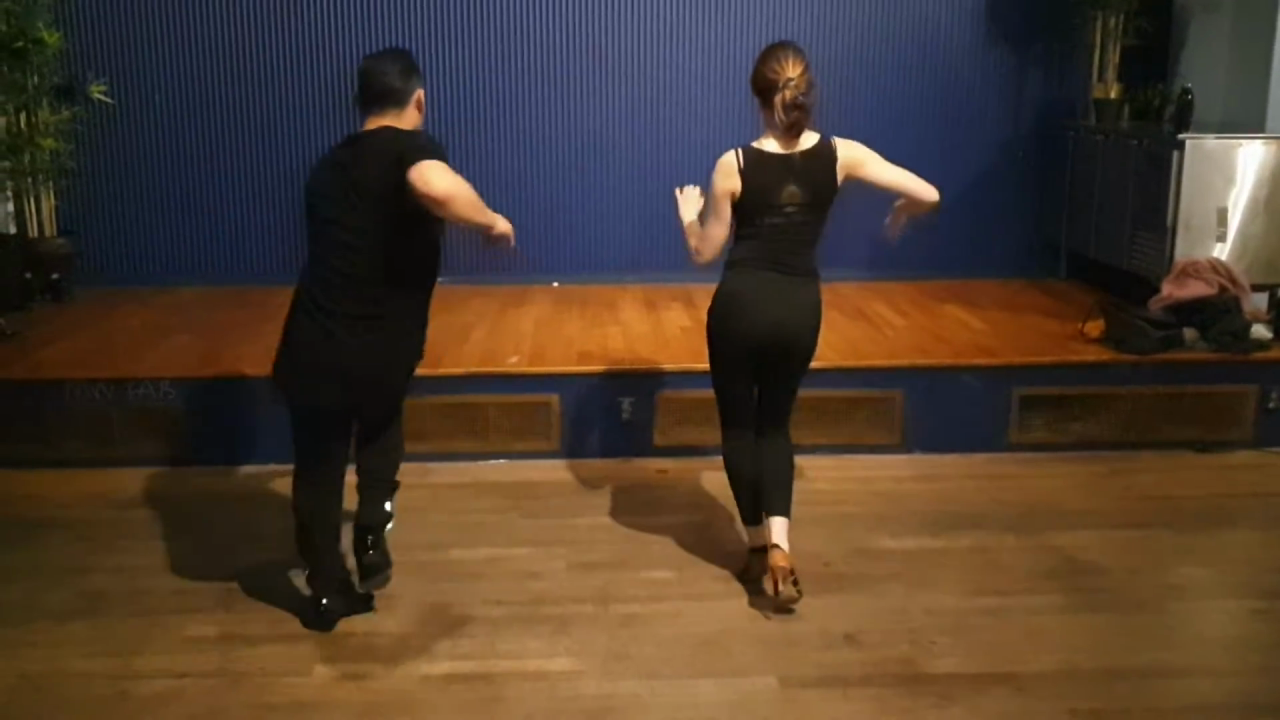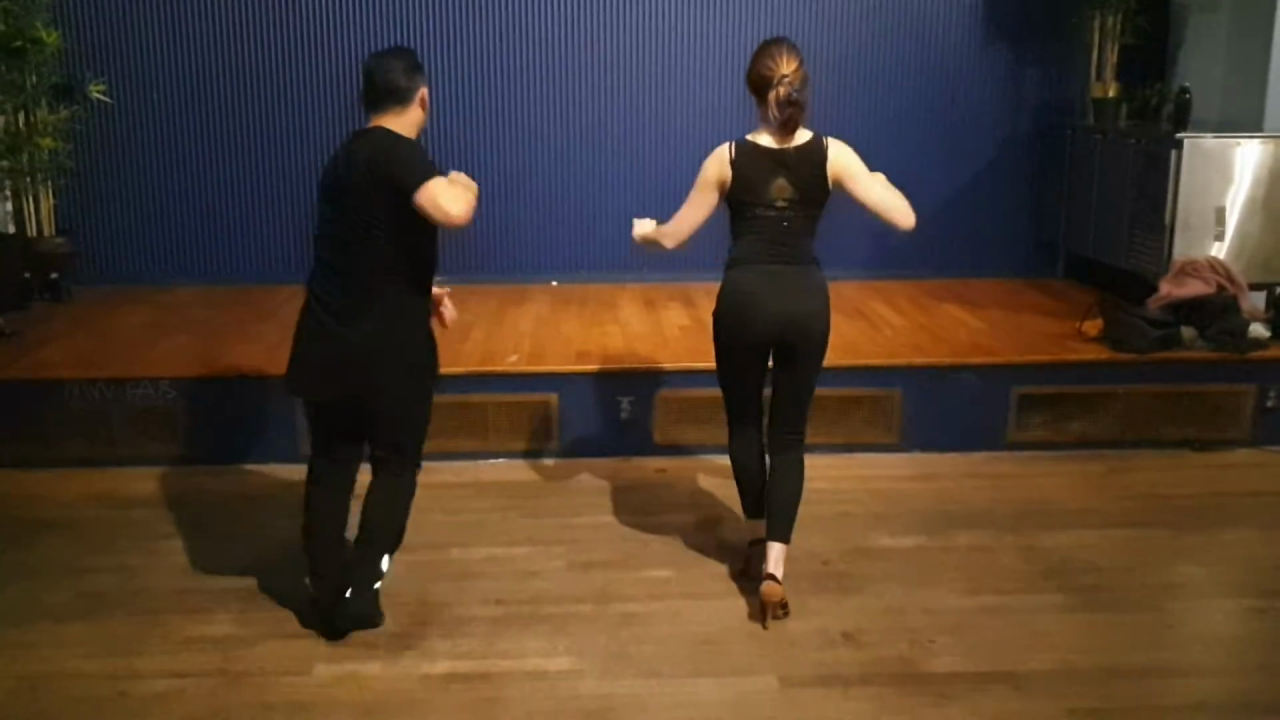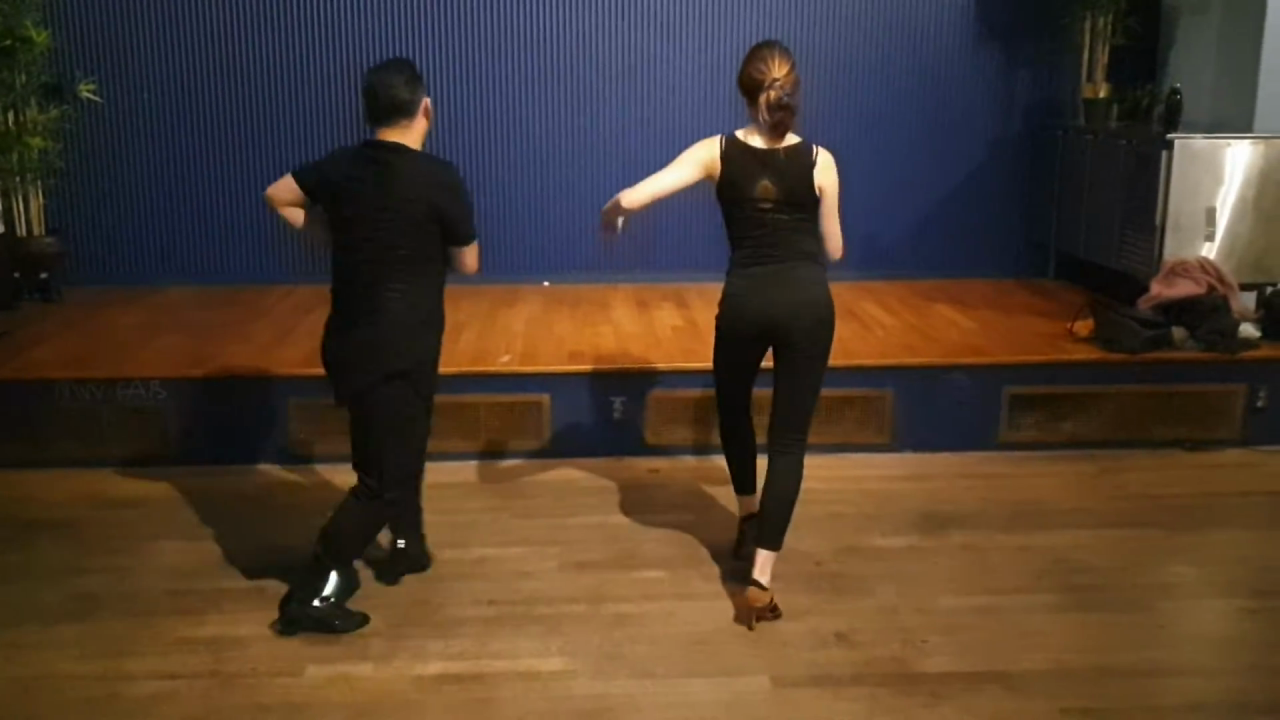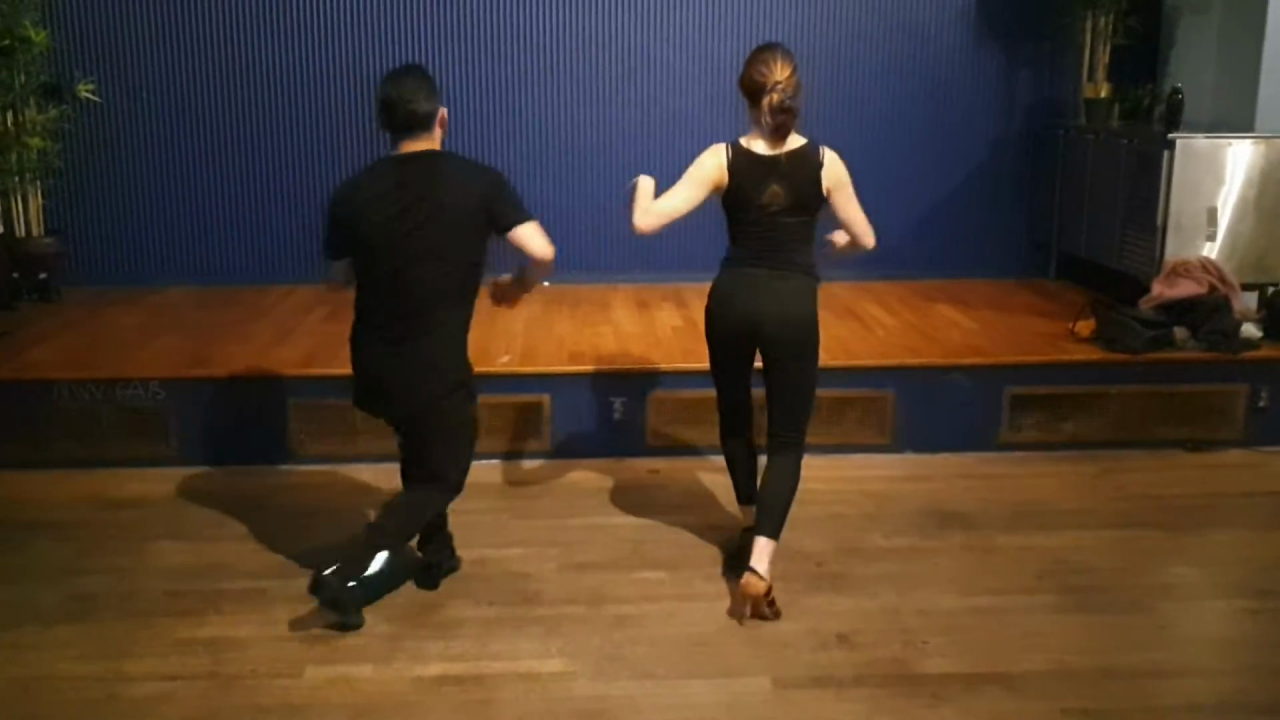
dt=0.2s
person 1, frame 1
left shoulder: (734, 165)
right shoulder: (841, 155)
left elbow: (704, 252)
right elbow: (928, 195)
left wrist: (687, 210)
right wrist: (901, 211)
left hip: (738, 305)
right hip: (799, 307)
left knee: (738, 428)
right knee: (773, 426)
left ankle: (757, 547)
right ankle: (779, 545)
person 1, frame 2
left shoulder: (727, 158)
right shoulder: (831, 154)
left elbow: (673, 236)
right elbow: (904, 220)
left wrist: (643, 230)
right wrist: (880, 183)
left hip: (744, 301)
right hip: (806, 302)
left knee: (744, 426)
right knee: (788, 435)
left ankle: (757, 538)
right ankle: (773, 570)
person 1, frame 3
left shoulder: (718, 152)
right shoulder: (818, 161)
left elbow: (630, 197)
right elbow: (833, 251)
left wrist: (612, 212)
left hip: (746, 301)
right hip: (806, 302)
left knee: (734, 409)
right knee: (789, 440)
left ankle: (749, 513)
right ankle: (760, 581)
person 1, frame 4
left shoulder: (723, 160)
right shoulder: (824, 162)
left elbow: (646, 223)
right elbow: (865, 239)
left wrist: (643, 188)
right wrist: (837, 239)
left hip: (733, 301)
right hip: (793, 306)
left knee: (734, 416)
right knee: (787, 438)
left ankle: (750, 526)
right ankle: (759, 569)
person 2, frame 1
left shoulder: (327, 167)
right shoulder: (407, 150)
right elbow: (434, 186)
left wrist: (434, 221)
right wrist: (492, 221)
left hip: (311, 349)
right hip: (384, 352)
left knee: (317, 467)
right knee: (379, 434)
left ankle: (325, 593)
right ankle: (372, 542)
person 2, frame 2
left shoulder: (344, 158)
right shoulder: (395, 154)
right elbow: (452, 212)
left wrist: (421, 290)
right wrist: (464, 187)
left hip: (322, 346)
right hip: (389, 352)
left knee: (330, 466)
right knee: (396, 465)
left ankle: (330, 595)
right ankle: (358, 591)
person 2, frame 3
left shoulder: (339, 166)
right shoulder: (438, 178)
left elbow: (278, 197)
right elbow: (468, 264)
left hip: (349, 344)
right hip: (394, 355)
left knee: (393, 451)
right knee: (385, 478)
left ankle: (407, 544)
right ankle: (311, 596)
person 2, frame 4
left shoulder: (356, 193)
right shoulder: (479, 181)
left elbow: (341, 278)
right elbow: (542, 253)
right wrist: (516, 286)
left hip: (374, 363)
right hip: (434, 364)
left knee: (424, 452)
right knee: (438, 476)
left ankle: (436, 553)
right ankle: (347, 577)
